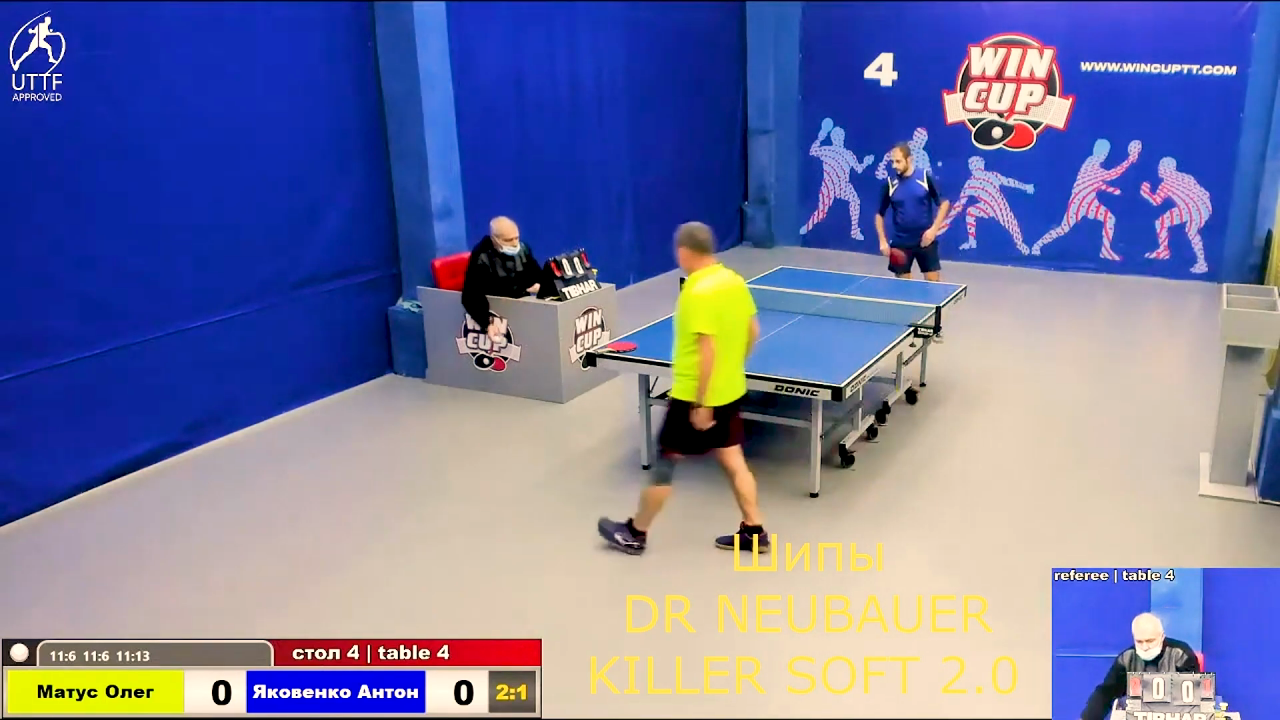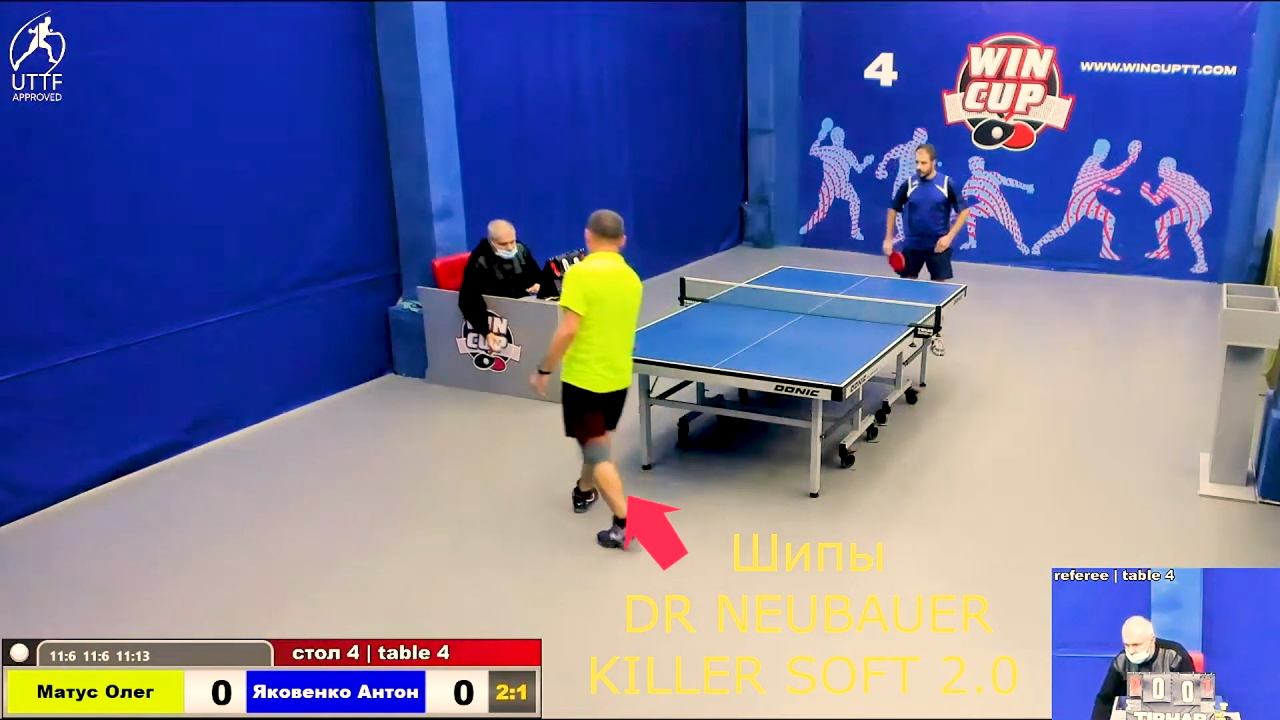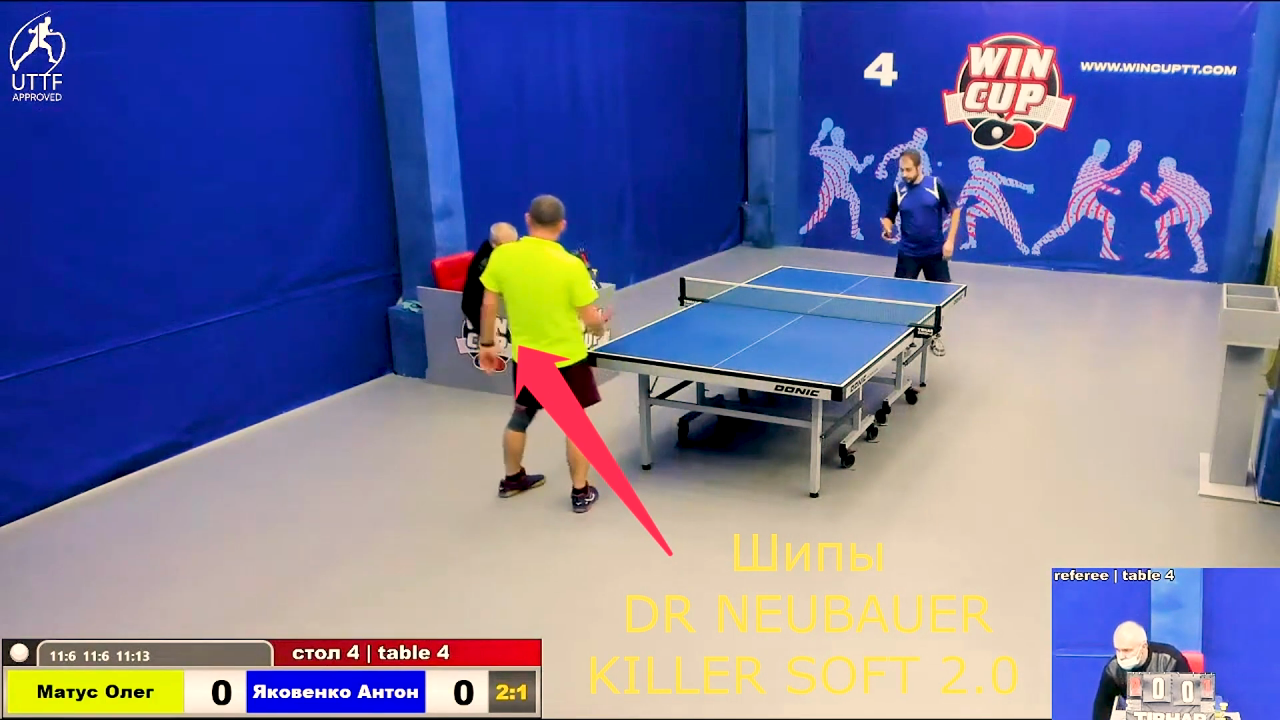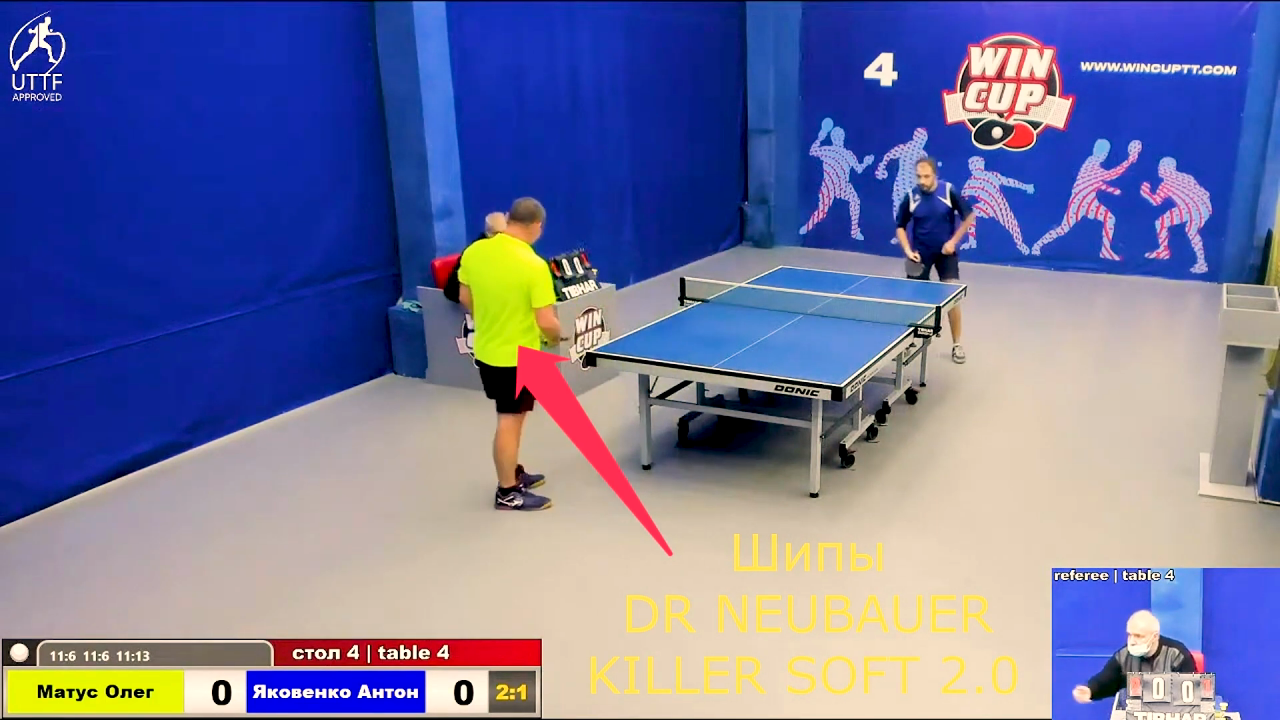
dt=0.7s
person 1, frame 1
left shoulder: (698, 292)
right shoulder: (735, 282)
left elbow: (709, 353)
right elbow: (752, 331)
left wrist: (701, 404)
left hip: (697, 397)
right hip: (730, 392)
left knee: (665, 463)
right knee: (732, 460)
left ankle: (636, 533)
right ankle: (754, 531)
person 1, frame 2
left shoulder: (580, 273)
right shoulder: (632, 279)
left elbow: (568, 328)
left wrist: (544, 369)
left hip: (583, 378)
right hip: (619, 377)
left knee: (594, 452)
right knee: (600, 439)
left ankle: (623, 520)
right ankle: (585, 490)
person 1, frame 3
left shoulder: (503, 256)
right shoulder: (570, 265)
left elbow: (488, 305)
right elbow: (592, 320)
left wrist: (487, 344)
right wrist: (601, 324)
right hip: (567, 359)
left knee: (520, 418)
left ankle: (512, 479)
right ankle: (581, 492)
person 1, frame 4
left shoulder: (474, 251)
right shoulder: (534, 266)
left elbow: (465, 297)
right elbow: (547, 322)
right wrist: (555, 338)
left hip: (485, 352)
right hip: (515, 356)
left knee: (507, 416)
right knee: (511, 421)
left ankle: (511, 472)
right ankle: (508, 492)
person 2, frame 1
left shoulder: (926, 176)
right shoulder: (890, 183)
left elbow: (944, 203)
right elbow: (880, 214)
left wrist: (934, 228)
right wrist: (882, 240)
left hip: (925, 240)
right hip: (900, 242)
left knee: (933, 281)
person 2, frame 2
left shoulder: (947, 184)
right shoulder: (909, 183)
left elbow: (963, 212)
right elbow: (893, 209)
left wrist: (948, 236)
right wrist: (889, 238)
left hip: (938, 247)
right hip: (912, 246)
left ankle: (935, 335)
person 2, frame 3
left shoulder: (935, 185)
right shoulder: (898, 190)
left elbow: (954, 212)
right elbow: (888, 216)
left wrist: (950, 241)
right wrist: (887, 229)
left hip: (935, 251)
right hip: (908, 252)
left ankle: (935, 336)
person 2, frame 4
left shoulder: (950, 192)
right shoulder: (911, 196)
left elbow: (969, 217)
right elbow: (900, 227)
left wrist: (954, 241)
right wrist: (907, 250)
left hip: (945, 250)
right hip: (920, 253)
left ankle: (957, 344)
